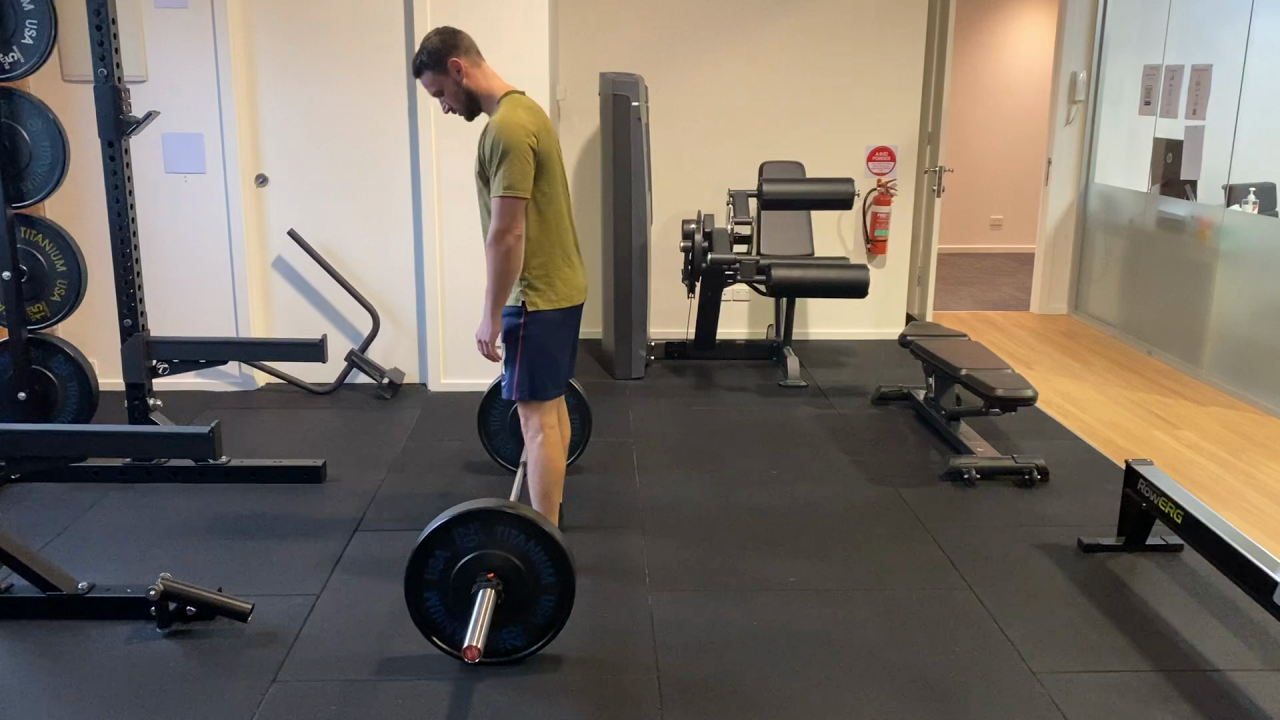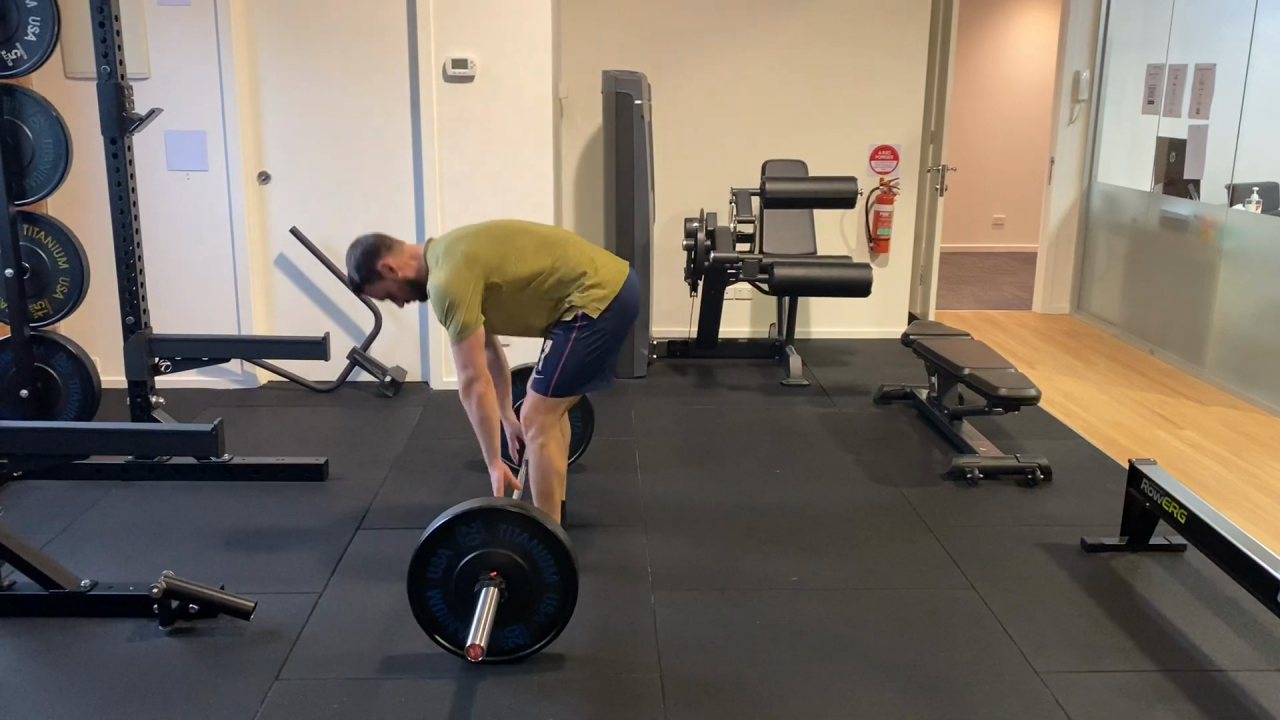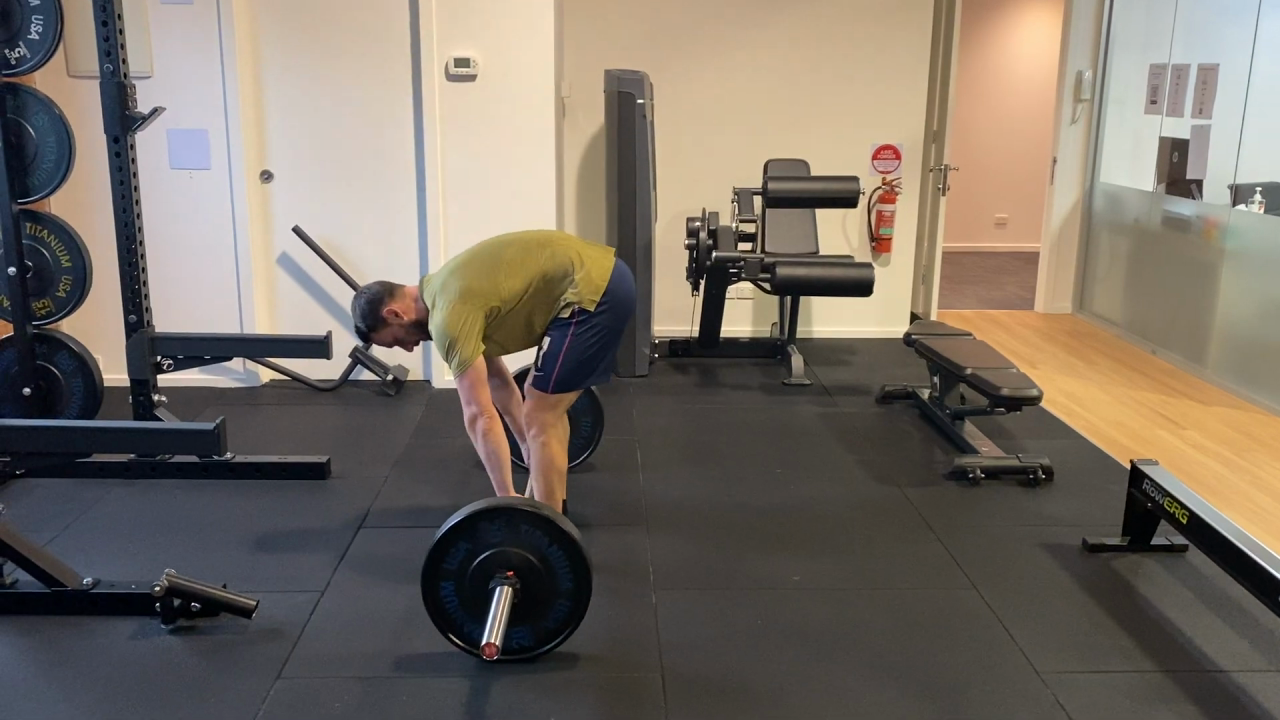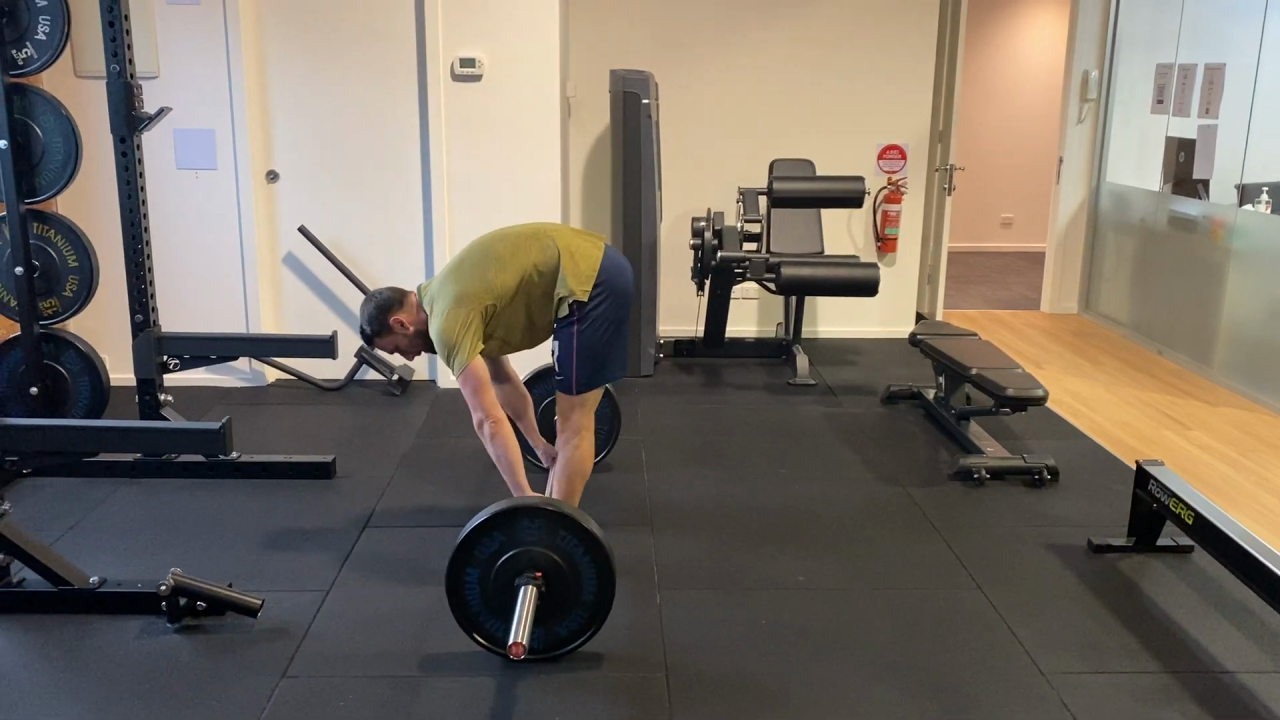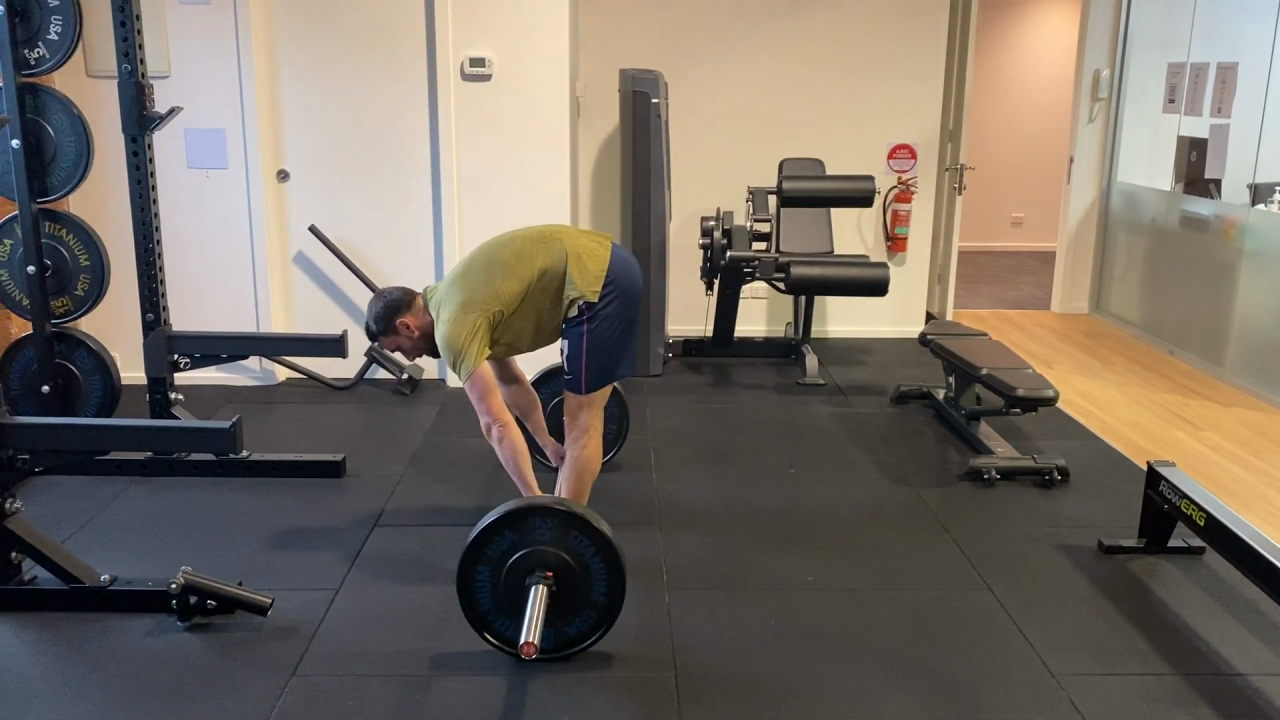
dt=0.5s
person 1, frame 1
left shoulder: (505, 127)
right shoulder: (521, 113)
left elbow: (507, 234)
left wrist: (490, 318)
right wrist: (500, 308)
left hip: (536, 297)
right hip: (556, 289)
left knee: (536, 414)
right knee: (550, 406)
right ankle: (548, 521)
person 1, frame 2
left shoulder: (448, 283)
right shoulder: (446, 260)
left elbow: (473, 382)
right elbow: (487, 349)
left wrist: (494, 465)
right wrist: (508, 417)
left hip: (600, 296)
right hip: (612, 282)
left knee: (538, 420)
right knee: (547, 408)
right ankle: (554, 519)
person 1, frame 3
left shoulder: (449, 318)
right shoulder: (446, 295)
left elbow: (479, 415)
right elbow: (496, 379)
left wrist: (506, 497)
right wrist: (527, 442)
left hip: (593, 290)
right hip: (605, 276)
left knee: (539, 417)
right knee: (544, 408)
person 1, frame 4
left shoulder: (447, 322)
right shoulder: (447, 301)
left elbow: (488, 419)
right elbow: (503, 381)
left wrist: (524, 497)
right wrist: (538, 443)
left hip: (588, 279)
right hip: (599, 265)
left knee: (574, 419)
right knee: (572, 411)
person 1, frame 5
left shoulder: (453, 328)
right shoulder: (452, 304)
left elbow: (496, 423)
right elbow: (511, 382)
left wrist: (534, 498)
right wrist: (546, 442)
left hip: (597, 278)
left knee: (581, 418)
right knee: (580, 412)
